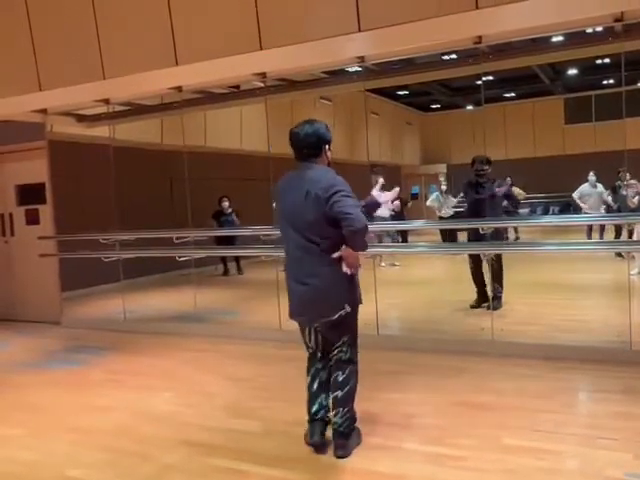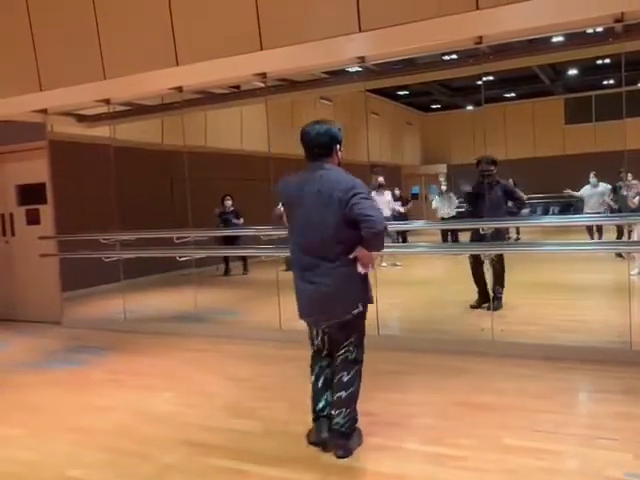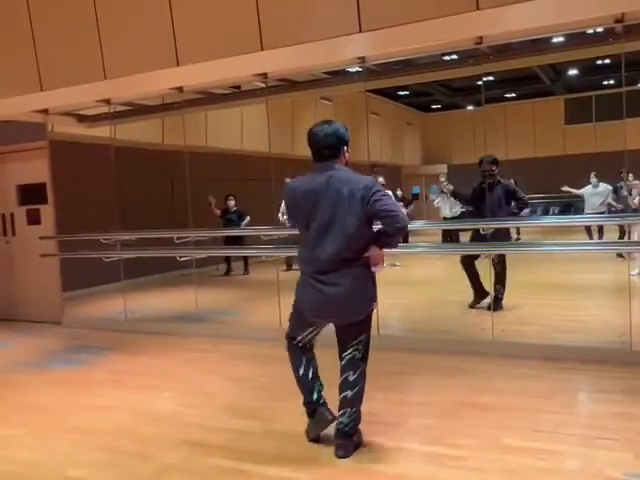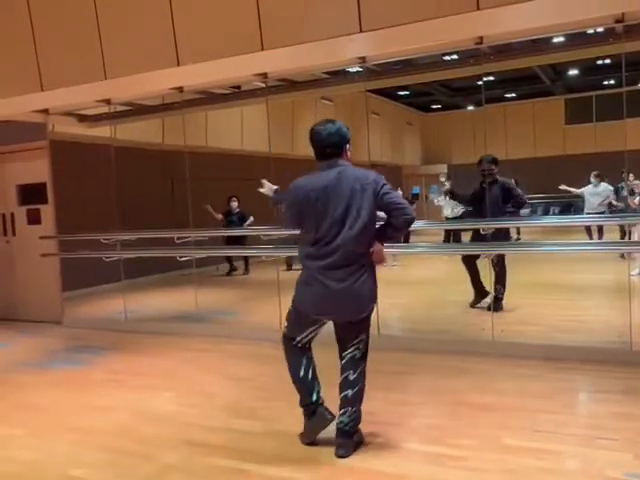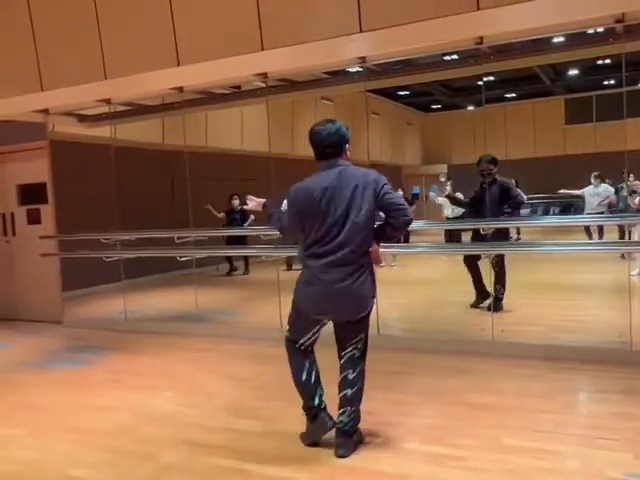
dt=0.2s
person 1, frame 1
left shoulder: (283, 186)
right shoulder: (330, 183)
right elbow: (355, 224)
left wrist: (373, 201)
right wrist: (354, 249)
left hip: (301, 292)
right hip: (334, 290)
left knee: (316, 359)
right knee: (344, 362)
left ankle: (317, 428)
right ankle: (343, 435)
person 1, frame 2
left shoulder: (287, 187)
right shoulder: (347, 184)
right elbow: (375, 225)
right wrist: (367, 248)
left hip: (308, 291)
right hip: (345, 290)
left knee: (321, 356)
right knee: (348, 362)
left ankle: (321, 424)
right ankle: (344, 434)
person 1, frame 3
left shoulder: (295, 189)
right shoulder: (363, 185)
right elbow: (398, 221)
right wrist: (378, 245)
left hip: (312, 291)
right hip: (354, 291)
left knee: (297, 344)
right knee: (353, 362)
left ankle: (316, 411)
right ankle: (346, 435)
person 1, frame 4
left shoulder: (300, 188)
right shoulder: (368, 180)
right elbow: (405, 215)
left wrist: (276, 195)
right wrist: (379, 239)
left hip: (314, 289)
right hip: (357, 290)
left knee: (294, 343)
right knee: (353, 361)
left ankle: (314, 410)
right ankle: (347, 435)
person 1, frame 5
left shoulder: (302, 191)
right shoulder: (370, 180)
left elbow: (290, 229)
right elbow: (403, 215)
left wrist: (266, 207)
right wrist: (376, 238)
left hip: (314, 290)
right hip: (356, 290)
left knee: (298, 347)
right knee: (352, 361)
left ankle: (317, 415)
right ankle: (346, 434)
person 2, frame 1
left shoulder: (498, 185)
right shoulder: (469, 186)
left elbow: (512, 199)
right elbow: (472, 200)
right wrist: (494, 194)
left hip: (494, 231)
right hip: (475, 231)
left knee: (495, 264)
right knee: (474, 264)
left ankle: (497, 297)
right ankle: (482, 295)
person 2, frame 2
left shoulder: (503, 186)
right shoulder: (476, 187)
left elbow: (521, 202)
right elbow: (470, 204)
left wrist: (508, 212)
right wrist: (468, 193)
left hip: (496, 231)
right hip: (478, 231)
left knee: (497, 264)
right knee: (475, 263)
left ankle: (497, 297)
right ankle: (483, 295)
person 2, frame 3
left shoulder: (506, 186)
right shoulder: (478, 188)
left elbow: (523, 202)
right elbow: (469, 202)
left wrist: (509, 214)
right wrist: (453, 192)
left hip: (499, 232)
right hip: (480, 231)
left knee: (498, 265)
right knee: (466, 259)
left ankle: (497, 299)
right ankle: (480, 293)
person 2, frame 4
left shoulder: (504, 184)
right shoulder: (480, 188)
left elbow: (521, 200)
right elbow: (469, 201)
left wrist: (505, 212)
right wrist: (451, 192)
left hip: (498, 232)
right hip: (480, 231)
left knee: (498, 264)
right knee: (468, 258)
left ankle: (498, 299)
right ankle: (480, 292)
person 2, frame 5
left shoulder: (504, 184)
right shoulder: (481, 188)
left elbow: (519, 200)
right elbow: (470, 205)
left wrist: (504, 212)
right wrist: (451, 197)
left hip: (498, 231)
right hip: (480, 230)
left knee: (497, 264)
right knee: (469, 259)
left ankle: (498, 299)
right ankle: (482, 293)
